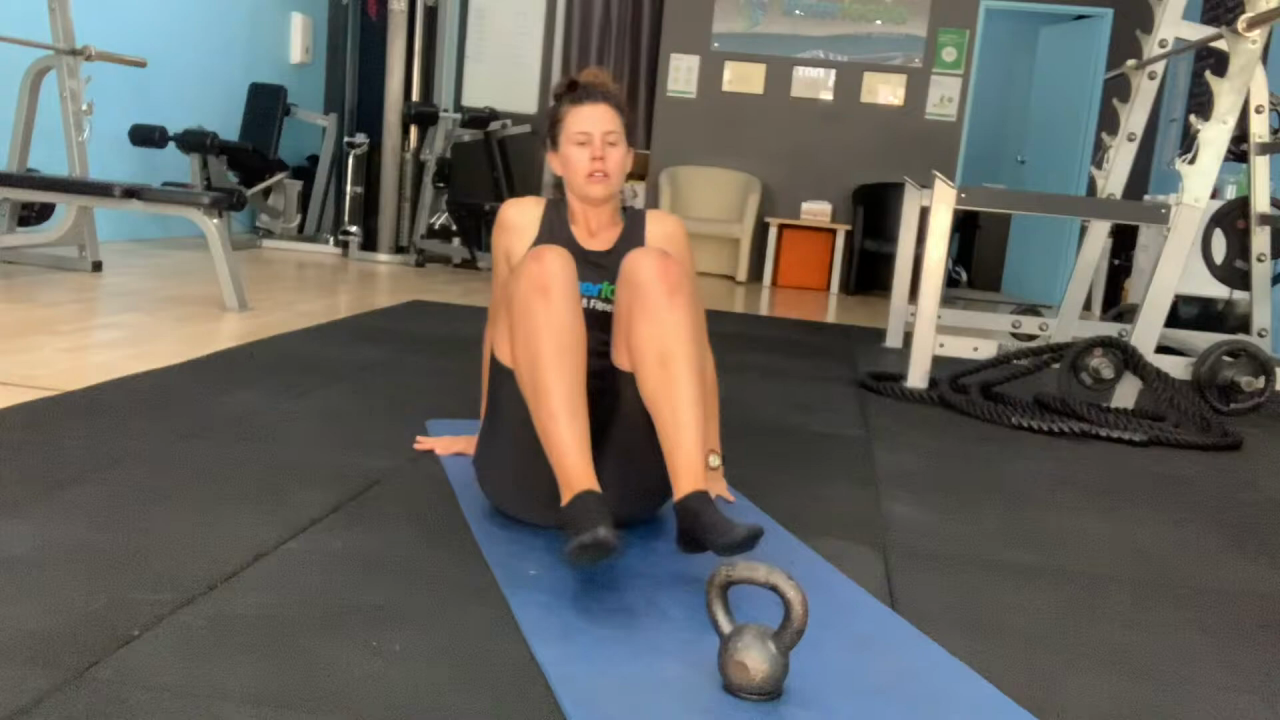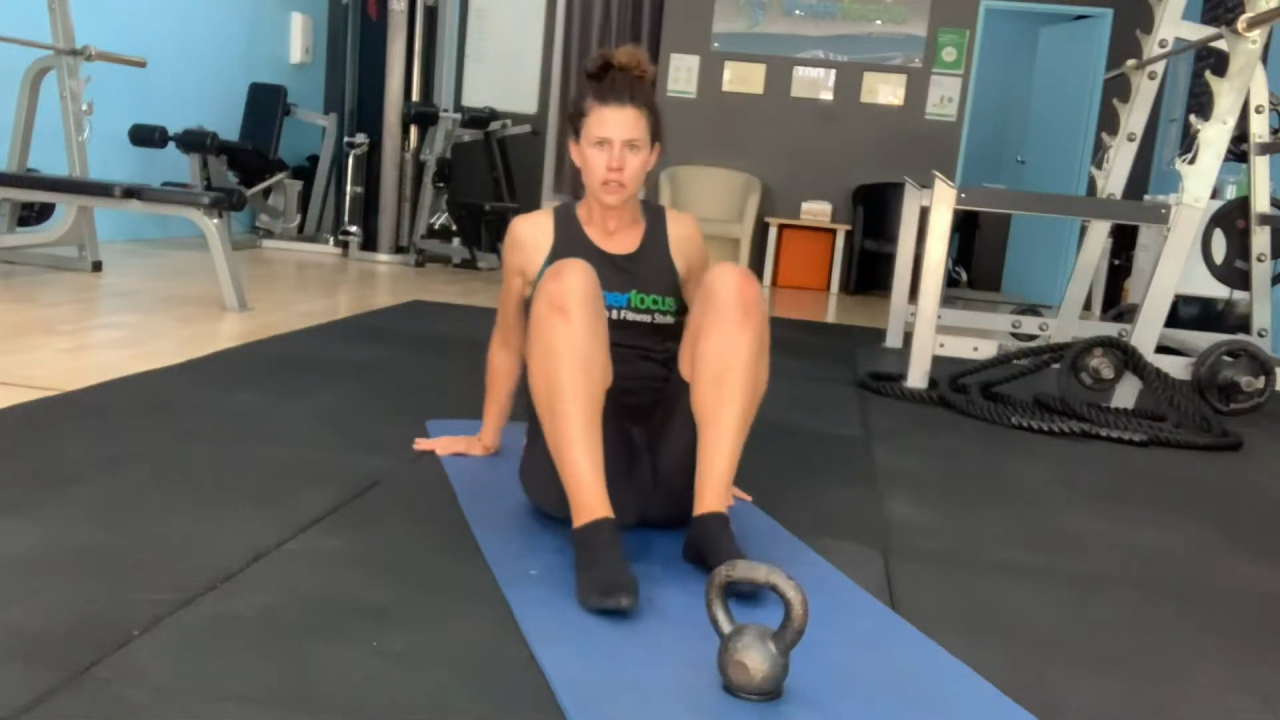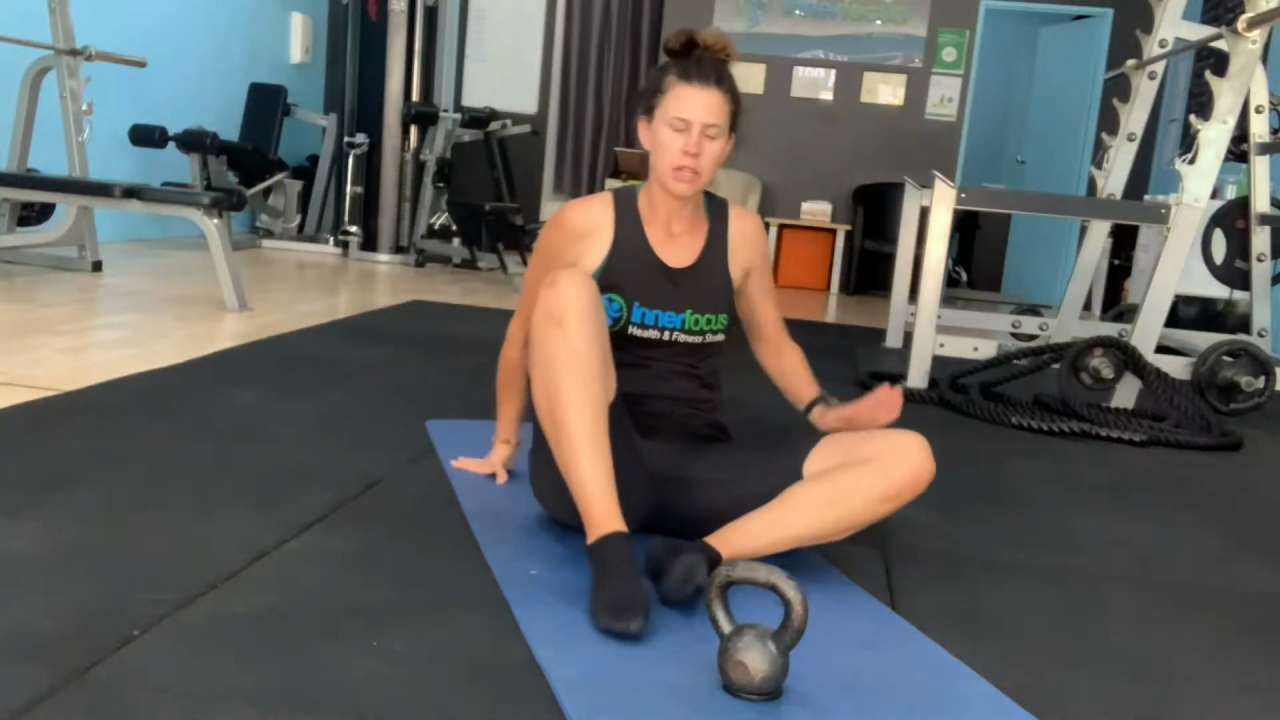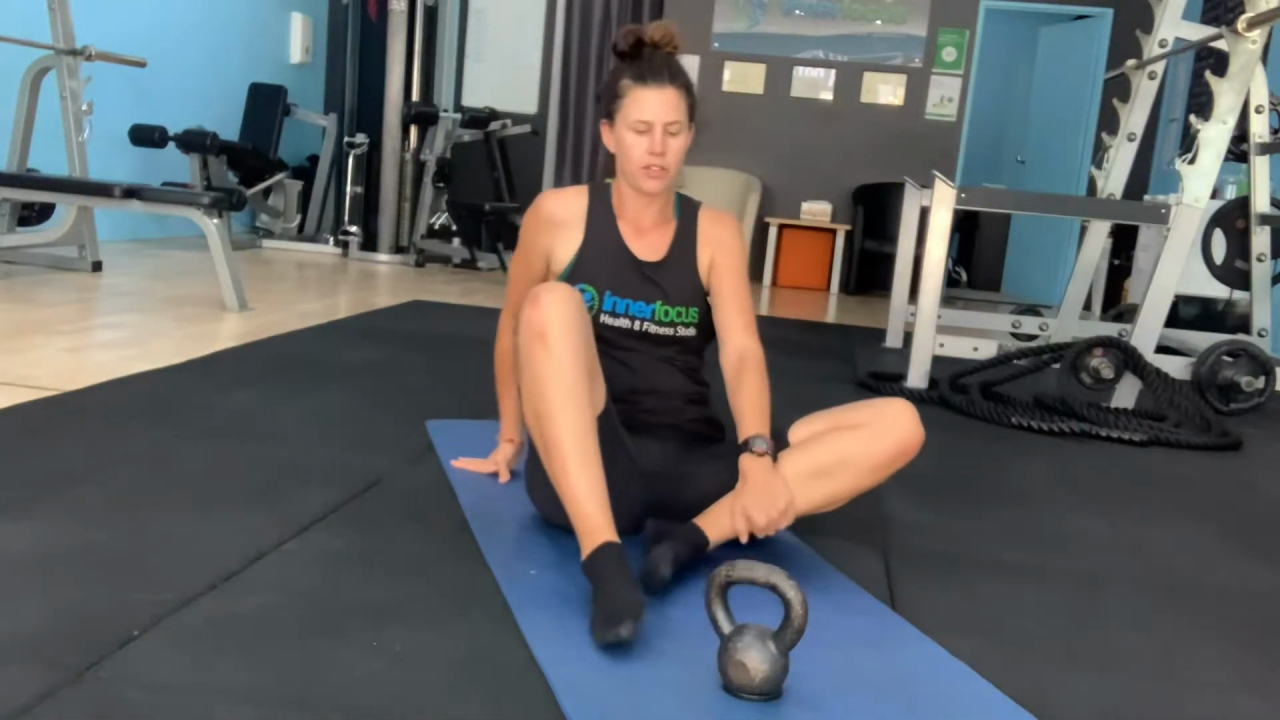
dt=1s
person 1, frame 1
left shoulder: (661, 232)
right shoulder: (520, 220)
left elbow: (694, 347)
left wrist: (710, 462)
right wrist: (485, 433)
left hip: (631, 478)
right hip: (531, 466)
left knee: (651, 267)
right knee: (545, 266)
left ankle: (693, 504)
right ankle: (579, 502)
person 1, frame 2
left shoulder: (681, 235)
right shoulder: (533, 234)
right elbow: (508, 345)
left wrist: (710, 458)
right wrist: (488, 436)
left hip: (669, 467)
right hip: (574, 464)
left knee: (732, 283)
right knee: (570, 280)
left ankle: (710, 522)
right ankle: (593, 530)
person 1, frame 3
left shoulder: (742, 232)
right shoulder: (585, 223)
left elbow: (772, 339)
right elbow: (523, 336)
left wrist: (820, 407)
right wrist: (505, 440)
left hip: (698, 469)
right hip: (591, 471)
left knee: (908, 459)
right knee: (566, 290)
left ankle: (705, 551)
right ankle: (609, 547)
person 1, frame 4
left shoulder: (716, 232)
right shoulder: (560, 214)
left elbow: (742, 352)
right elbow: (512, 329)
left wrist: (757, 460)
right wrist: (510, 439)
left hip: (689, 467)
right hip: (585, 470)
left knee: (897, 425)
right knee: (552, 303)
left ankle: (696, 533)
right ankle: (604, 559)
